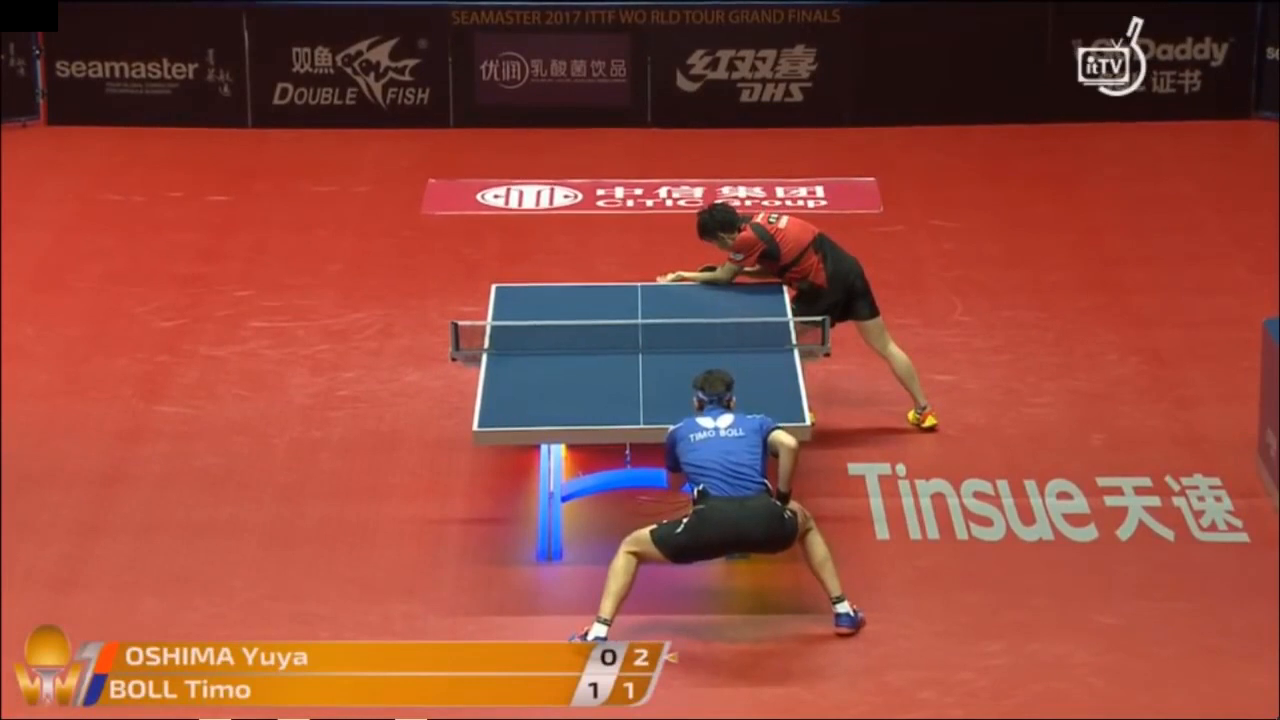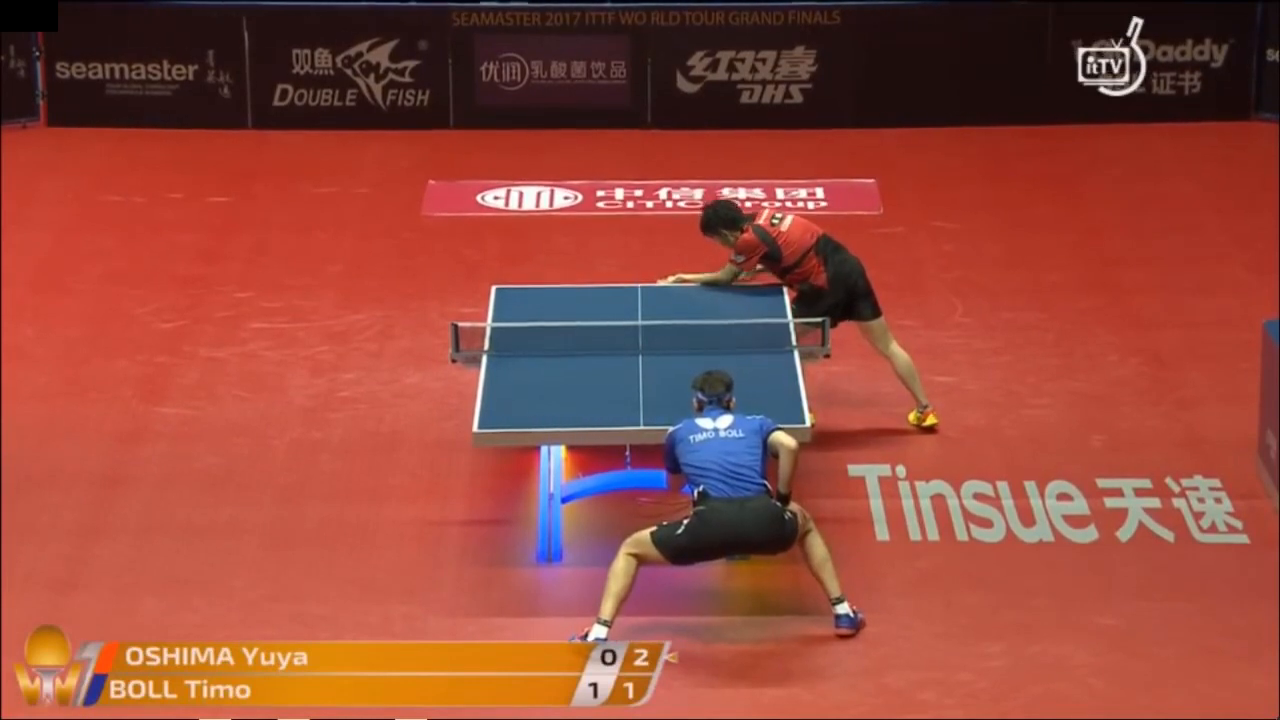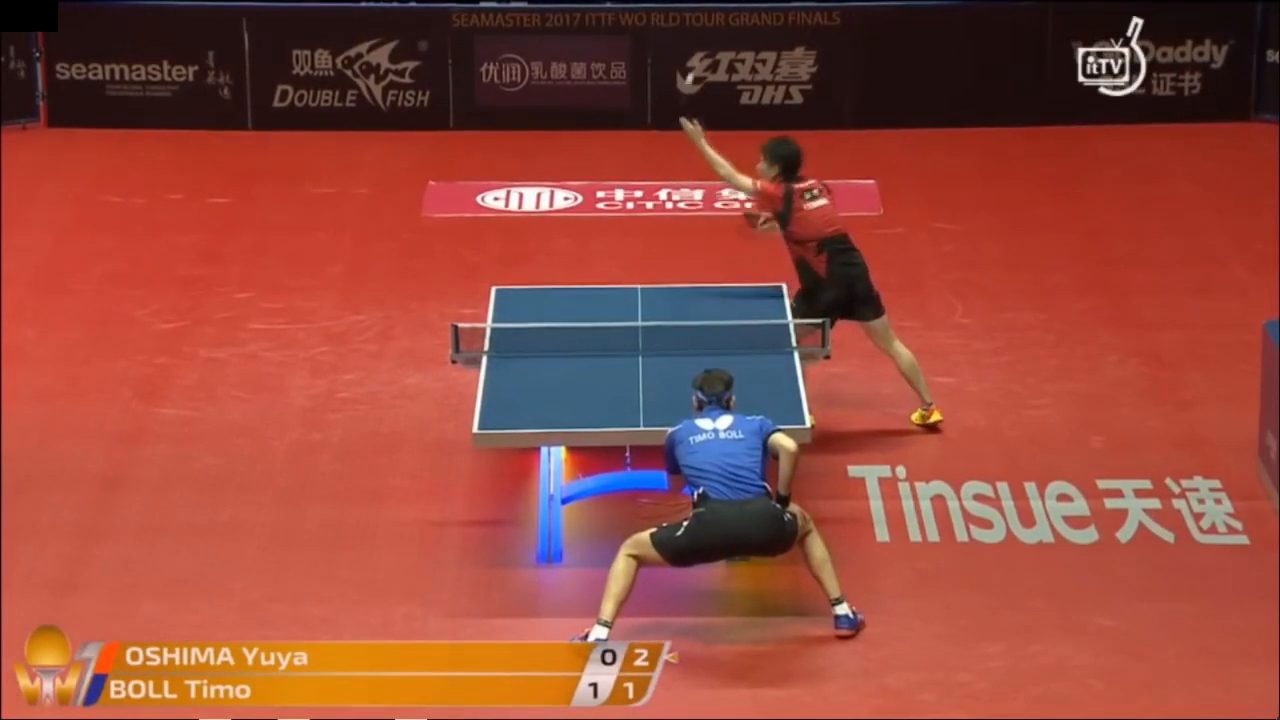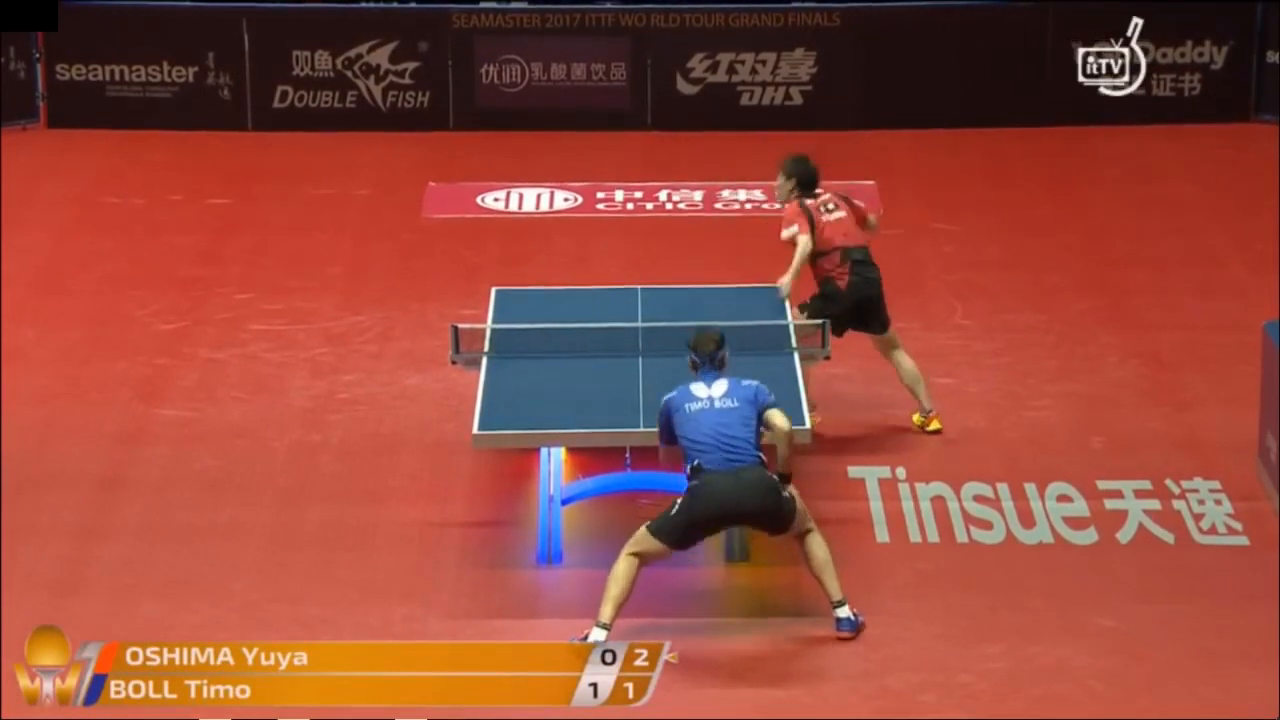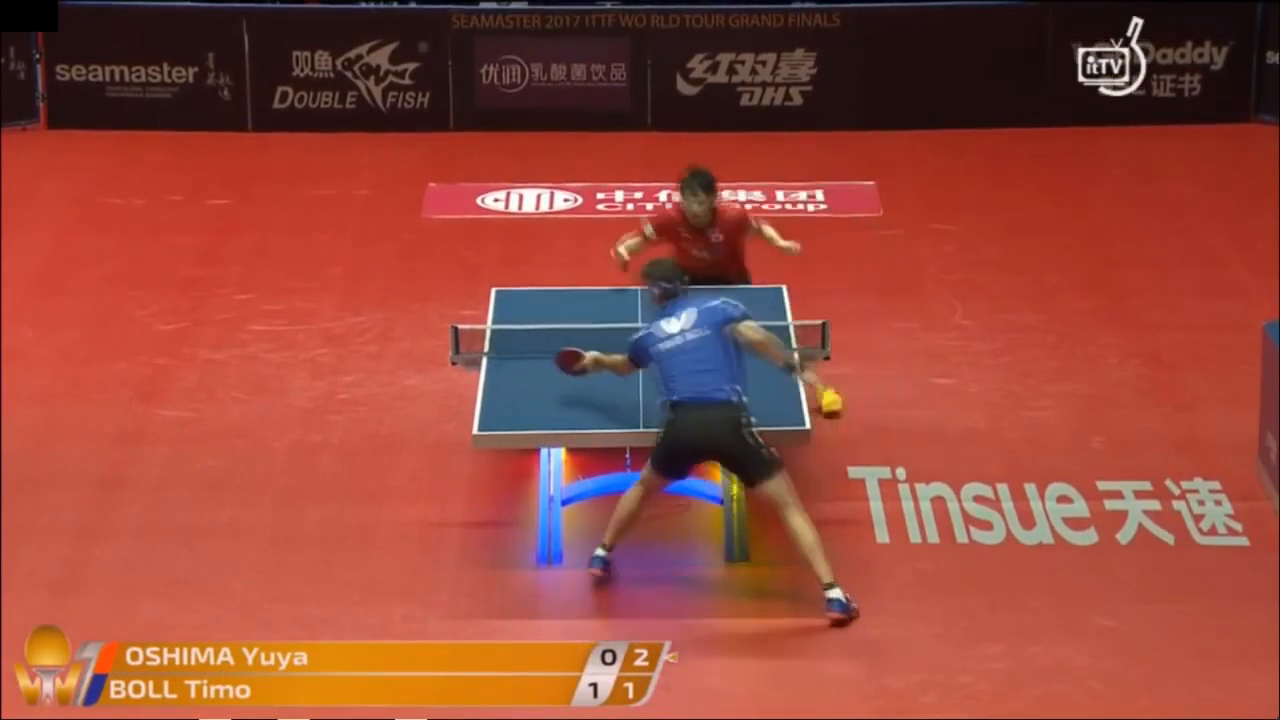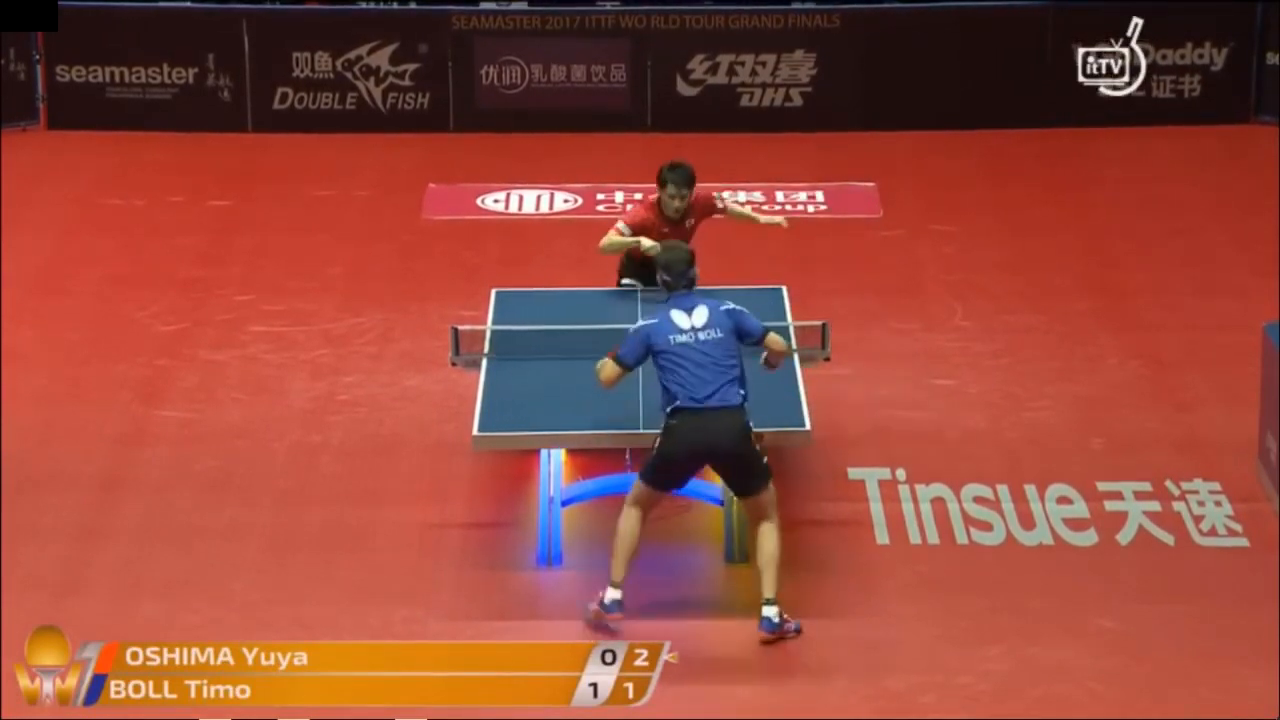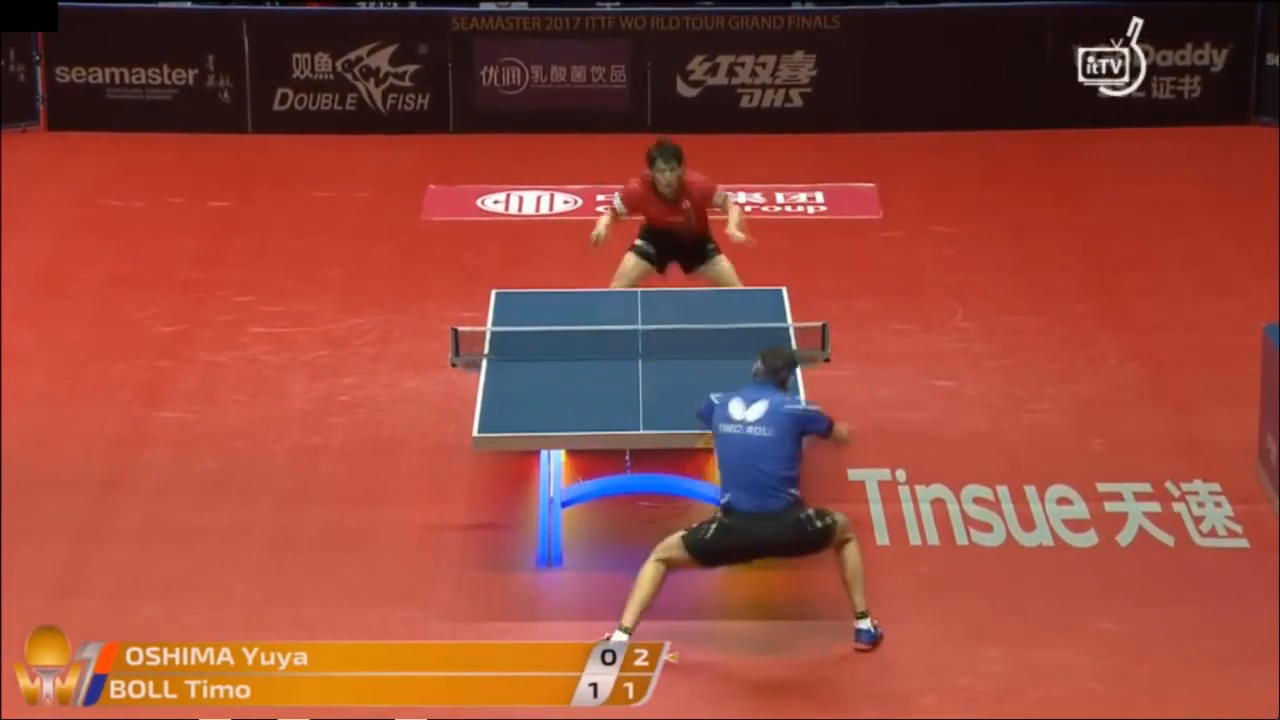
dt=0.7s
person 1, frame 1
left shoulder: (680, 432)
right shoulder: (756, 422)
right elbow: (789, 445)
right wrist: (783, 498)
left hip: (711, 523)
right hip: (763, 520)
left knee: (630, 547)
right knee: (805, 523)
left ankle: (598, 634)
right ankle: (844, 613)
person 1, frame 2
left shoulder: (678, 433)
right shoulder: (756, 424)
right elbow: (789, 446)
right wrist: (783, 499)
left hip: (710, 524)
right hip: (763, 521)
left knee: (630, 550)
right knee: (804, 524)
left ankle: (598, 635)
right ankle: (843, 614)
person 1, frame 3
left shoulder: (678, 434)
right shoulder: (756, 424)
right elbow: (789, 448)
right wrist: (783, 501)
left hip: (710, 527)
right hip: (763, 524)
left knee: (630, 550)
right knee: (804, 524)
left ankle: (599, 635)
right ankle: (843, 614)
person 1, frame 4
left shoulder: (673, 400)
right shoulder: (752, 389)
right elbow: (782, 428)
right wrist: (785, 479)
left hip: (706, 495)
right hip: (758, 489)
left knee: (632, 552)
right knee: (806, 528)
left ankle: (598, 635)
right ankle: (844, 615)
person 1, frame 5
left shoulder: (651, 334)
right shoulder: (717, 308)
left elbow: (626, 365)
right elbow: (755, 337)
left wrist: (597, 361)
right wrist: (797, 368)
left hip: (682, 425)
right hip: (727, 422)
left knee: (645, 486)
right knee: (789, 507)
left ankle: (601, 556)
right ankle: (835, 598)
person 1, frame 6
left shoulder: (649, 327)
right shoulder: (727, 312)
left elbow: (608, 378)
right elbow: (779, 347)
left wrist: (603, 363)
right wrist: (771, 362)
left hip: (683, 431)
right hip: (732, 429)
left knee: (635, 506)
right knee: (767, 517)
left ankle: (611, 599)
right ankle: (770, 614)
person 1, frame 7
left shoulder: (719, 404)
right shoulder: (794, 408)
left elbow: (704, 416)
right elbow: (842, 435)
left hip: (735, 528)
right hip: (787, 527)
left knee: (662, 556)
right knee: (844, 531)
left ankle: (621, 635)
right ankle: (863, 626)
person 2, frame 1
left shoulder: (748, 239)
right shoulder: (761, 220)
left elbow: (723, 277)
left wrist: (681, 276)
right wrist: (745, 270)
left hip: (825, 285)
right hip: (849, 268)
right knee: (885, 346)
right ankle: (923, 409)
person 2, frame 2
left shoulder: (750, 240)
right shoulder: (767, 216)
left elbow: (724, 278)
left wrist: (682, 278)
right wrist: (756, 269)
left hip: (827, 286)
right hip: (851, 268)
right knee: (887, 346)
right ankle: (924, 409)
person 2, frame 3
left shoulder: (779, 195)
right shoulder: (818, 188)
left elbow: (730, 176)
left wrist: (699, 141)
right wrist: (777, 224)
left hip: (825, 282)
right hip: (855, 269)
right knee: (889, 344)
right ankle: (928, 407)
person 2, frame 4
left shoulder: (794, 210)
right shoulder: (837, 200)
left elbow: (805, 245)
right elbow: (871, 224)
left wrist: (790, 277)
left hip: (839, 288)
right hip: (870, 279)
right knee: (892, 350)
right ankle: (928, 414)
person 2, frame 5
left shoulder: (732, 217)
right shoulder: (670, 219)
left elbow: (759, 228)
right elbow: (640, 240)
left wrist: (781, 243)
right wrist: (622, 249)
left hip: (733, 284)
right hip: (692, 284)
person 2, frame 6
left shoulder: (700, 202)
right shoulder: (643, 213)
left elbow: (727, 207)
right elbow: (605, 245)
left wrist: (760, 217)
right wrist: (638, 241)
right hip: (638, 267)
person 2, frame 7
left shoulder: (699, 186)
right shoulder: (637, 189)
left elbow: (731, 205)
right elbow: (612, 214)
left wrist: (733, 229)
right wrist: (601, 226)
left hip: (695, 238)
right hip: (657, 237)
right knee: (617, 290)
